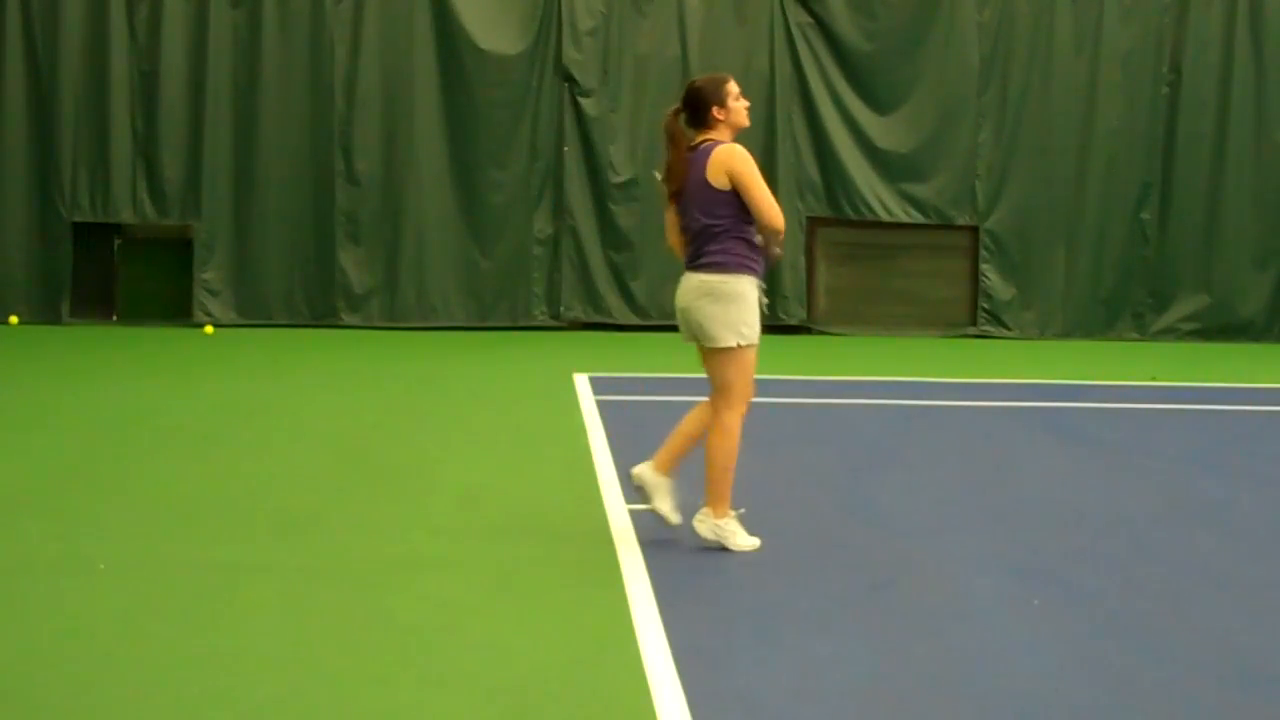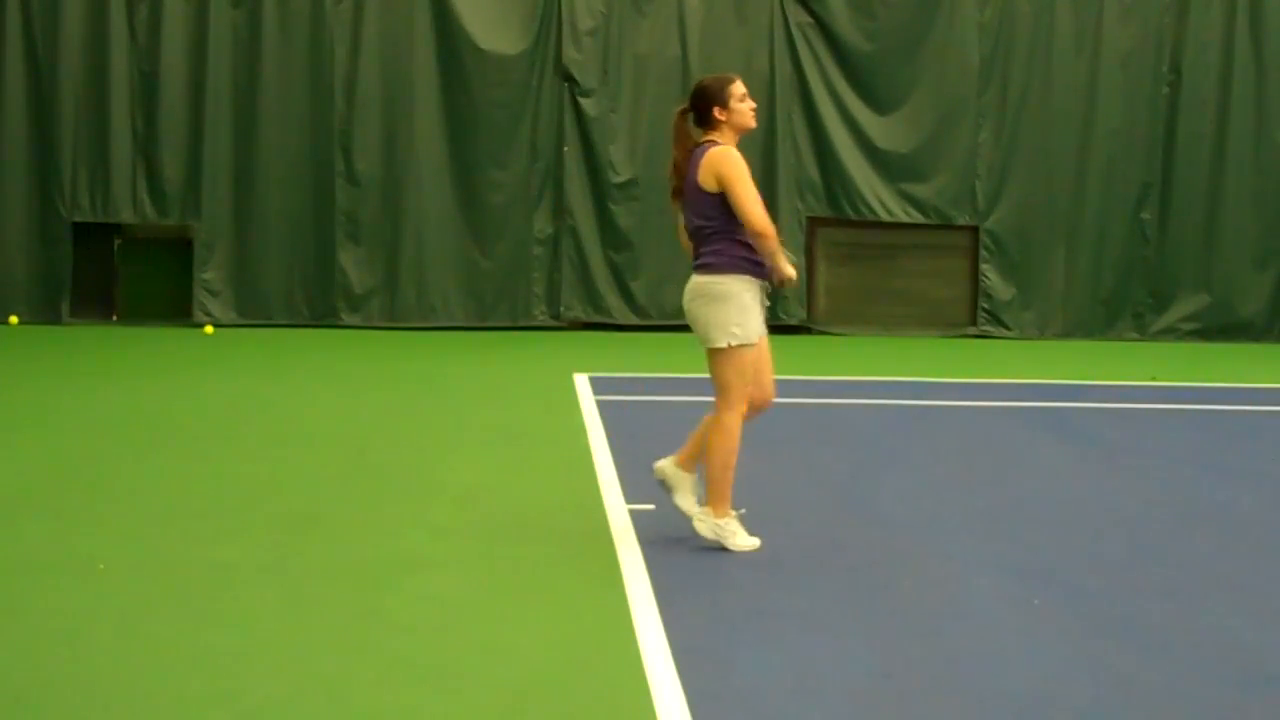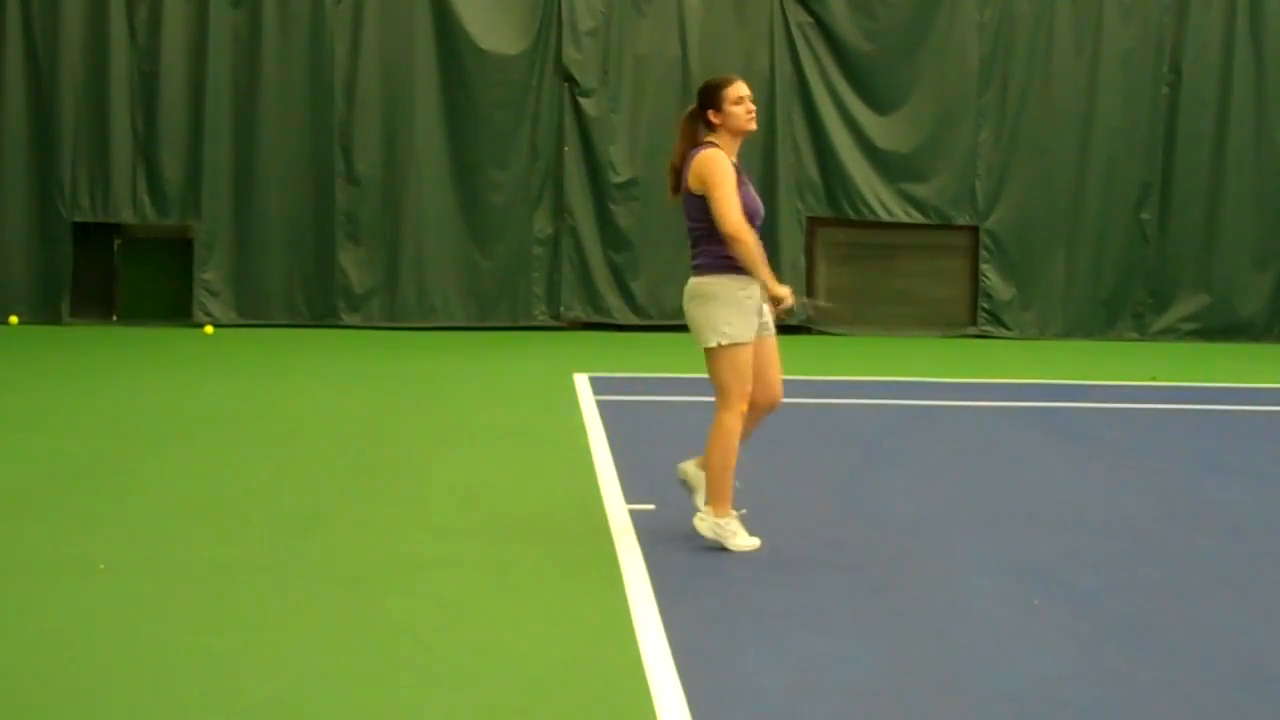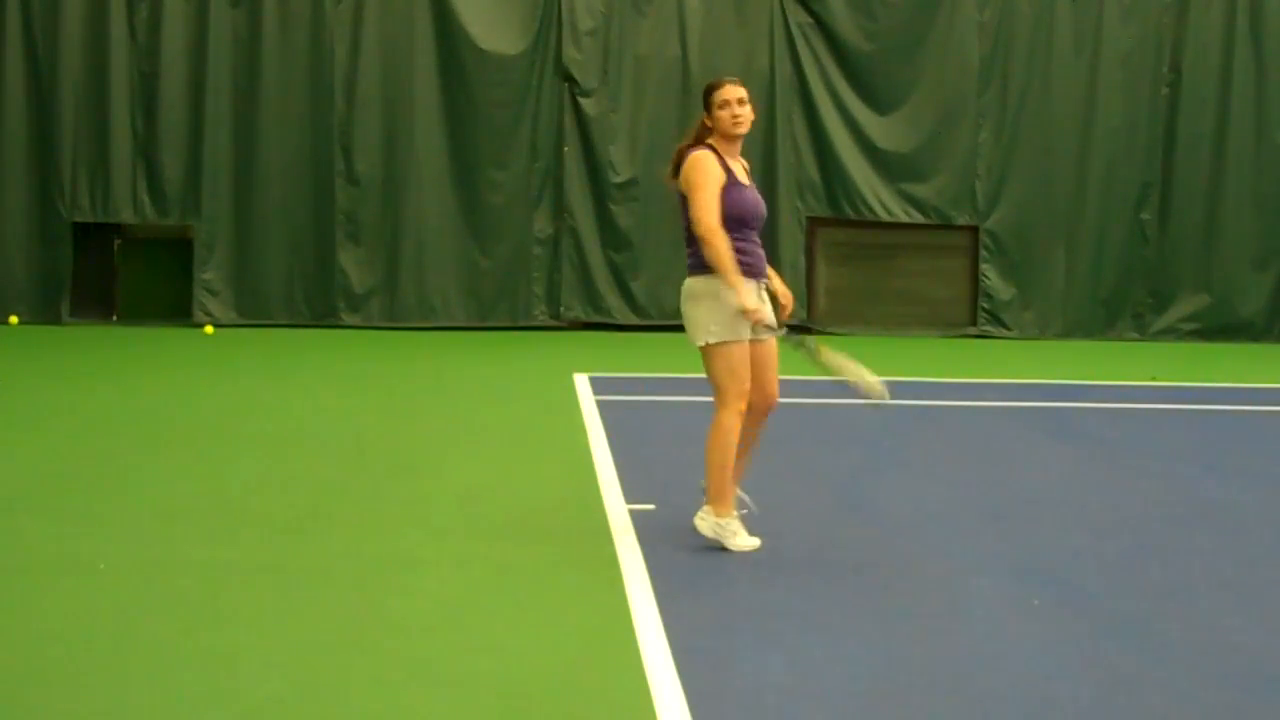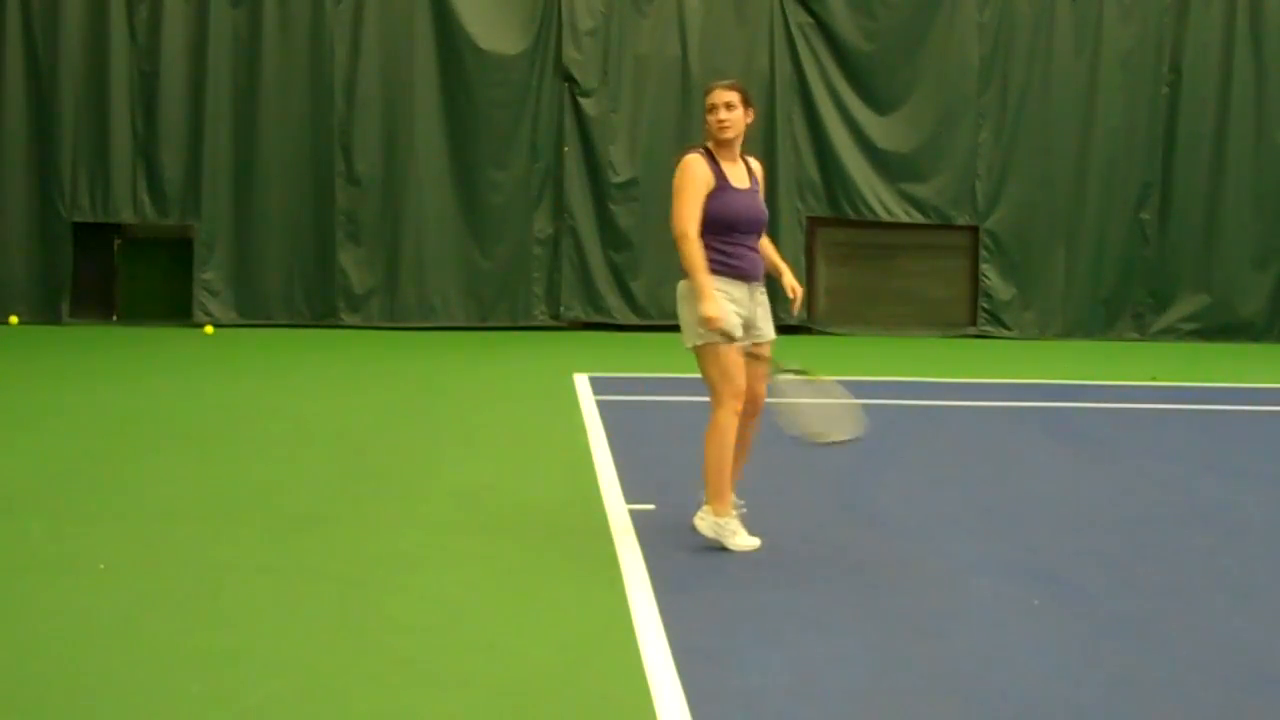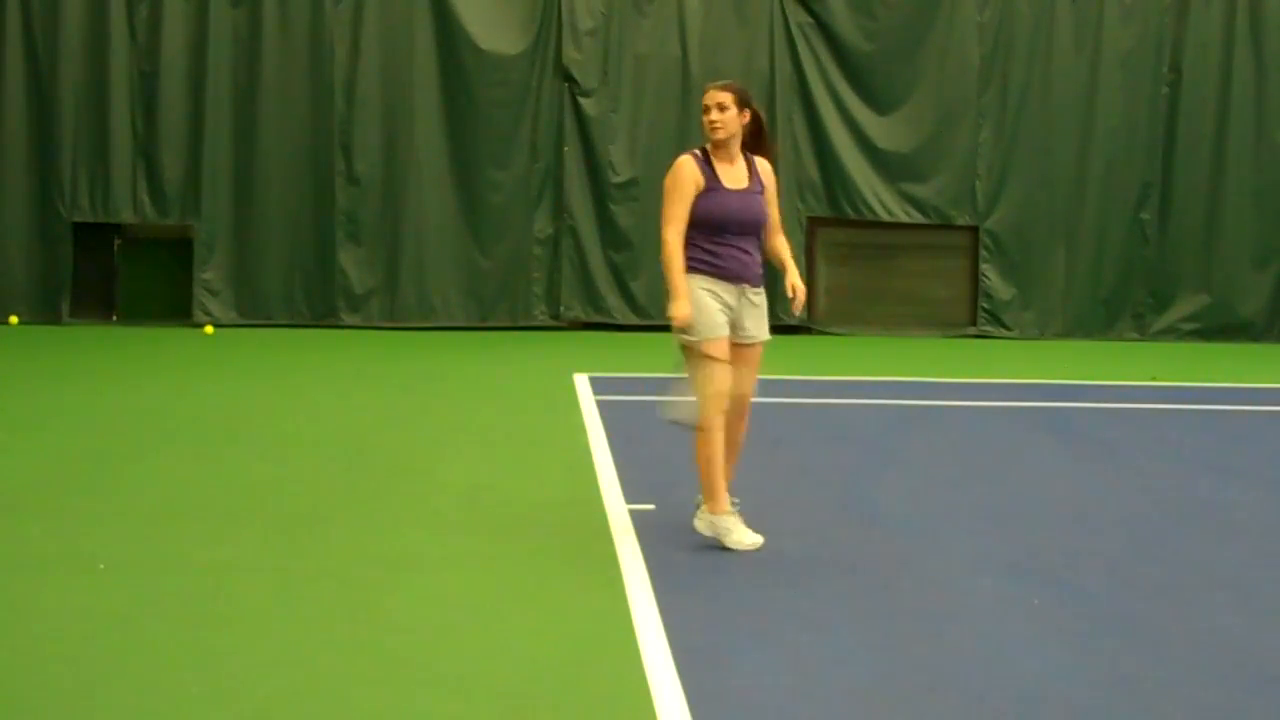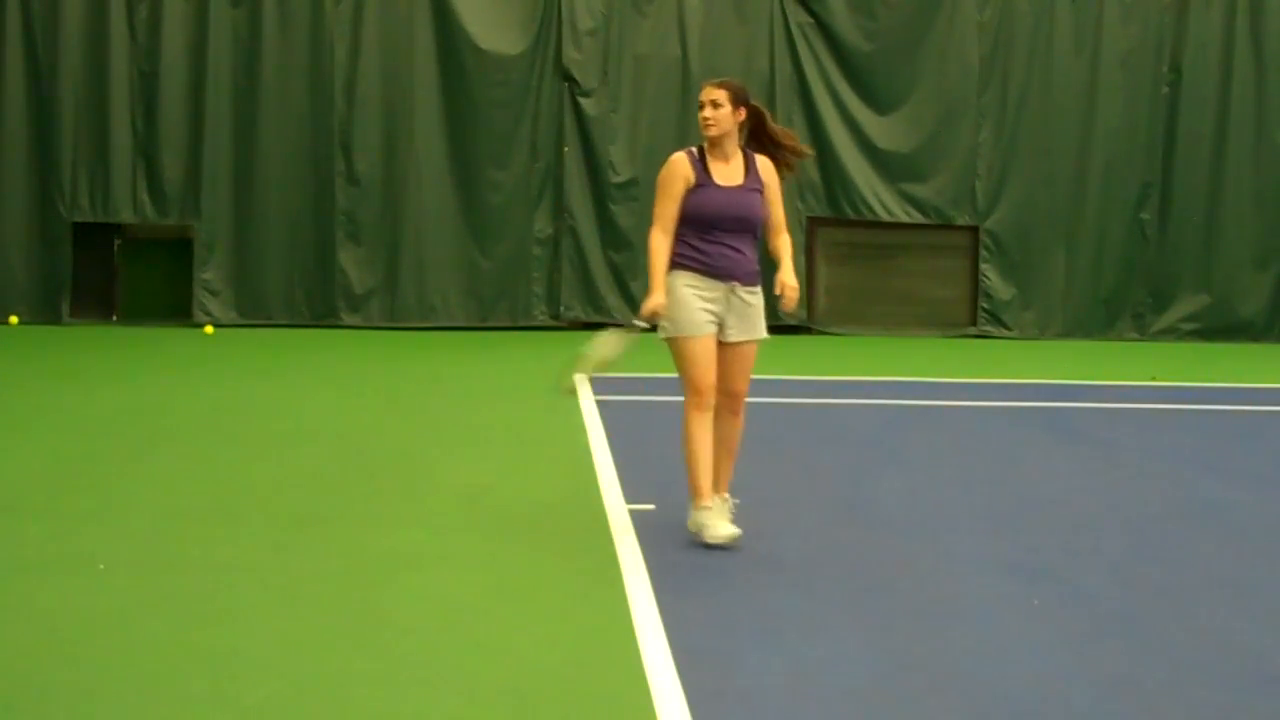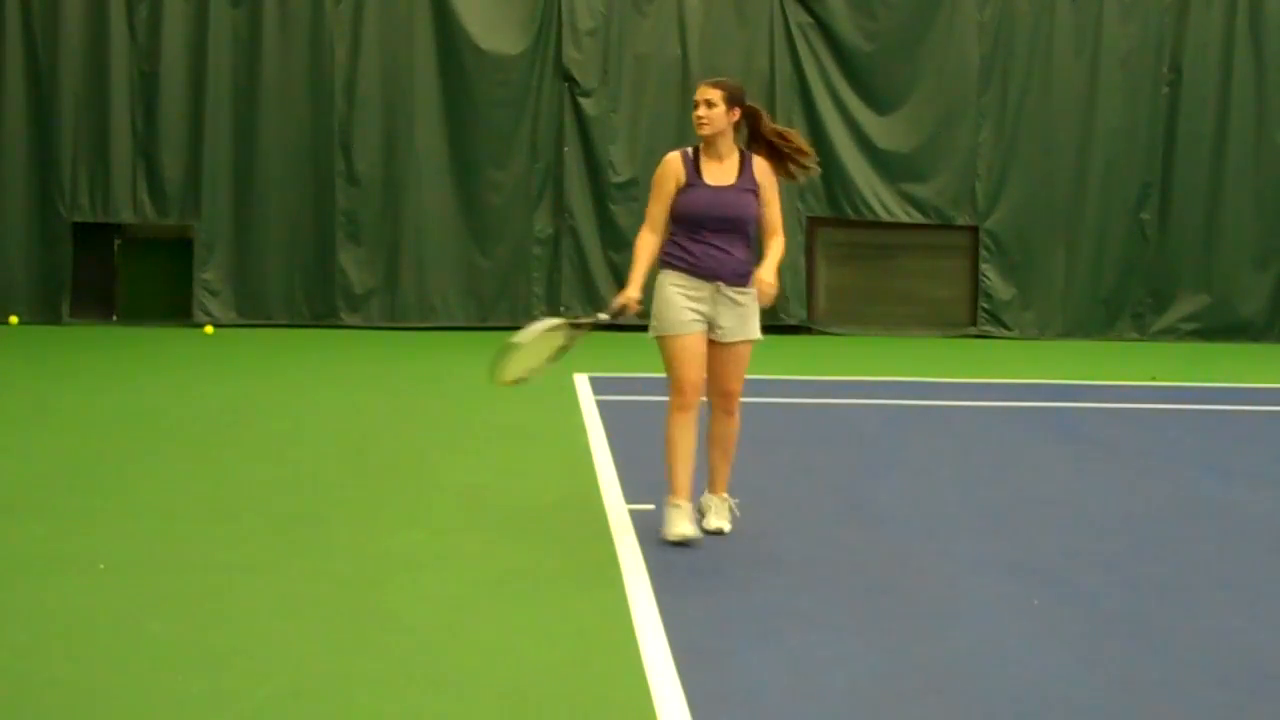
dt=0.1s
person 1, frame 1
left shoulder: (684, 161)
right shoulder: (731, 155)
left elbow: (675, 238)
right elbow: (776, 223)
right wrist: (766, 242)
left hip: (696, 288)
right hip: (727, 291)
left knee: (725, 400)
right knee: (732, 407)
left ankle: (657, 469)
right ankle: (717, 516)
person 1, frame 2
left shoulder: (699, 160)
right shoulder: (722, 156)
left elbow: (692, 235)
right elbow: (759, 226)
right wrist: (782, 265)
left hip: (739, 291)
right hip: (725, 291)
left knee: (758, 397)
right knee: (736, 404)
left ankle: (680, 465)
right ankle: (718, 515)
person 1, frame 3
left shoulder: (719, 161)
right shoulder: (712, 159)
right elbow: (734, 230)
left wrist: (761, 285)
right wrist: (771, 282)
left hip: (742, 293)
right hip: (723, 293)
left knee: (767, 396)
right knee: (736, 404)
left ankle: (702, 469)
right ankle: (719, 515)
person 1, frame 4
left shoulder: (741, 166)
right shoulder: (700, 160)
right elbow: (708, 230)
left wrist: (771, 277)
right wrist: (741, 291)
left hip: (748, 293)
right hip: (717, 295)
left knee: (765, 398)
right knee: (734, 401)
left ankle: (726, 485)
right ankle: (718, 513)
person 1, frame 5
left shoulder: (753, 168)
right shoulder: (694, 165)
right elbow: (685, 234)
left wrist: (784, 272)
right wrist: (707, 296)
left hip: (751, 294)
right hip: (713, 294)
left knee: (752, 401)
right knee: (729, 401)
left ankle: (722, 490)
right ankle: (717, 513)
person 1, frame 6
left shoulder: (760, 169)
right shoulder: (689, 167)
left elbow: (772, 233)
right elbow: (673, 236)
left wrist: (791, 271)
right wrist: (678, 297)
left hip: (750, 295)
right hip: (703, 291)
left knee: (740, 401)
right knee: (716, 400)
left ankle: (719, 496)
right ankle: (718, 513)
person 1, frame 7
left shoulder: (764, 167)
right shoulder: (682, 163)
left elbow: (778, 231)
right elbow: (661, 231)
left wrist: (786, 268)
right wrist: (656, 289)
left hip: (745, 293)
right hip: (692, 288)
left knee: (733, 400)
right knee: (701, 397)
left ankle: (719, 494)
right ankle: (703, 507)
person 1, frame 8
left shoulder: (760, 168)
right shoulder: (676, 164)
left elbow: (775, 234)
right elbow: (652, 230)
left wrist: (769, 268)
right wrist: (634, 284)
left hip: (736, 295)
right hip: (681, 289)
left knee: (727, 399)
right knee: (685, 395)
left ankle: (717, 496)
right ankle: (679, 505)
